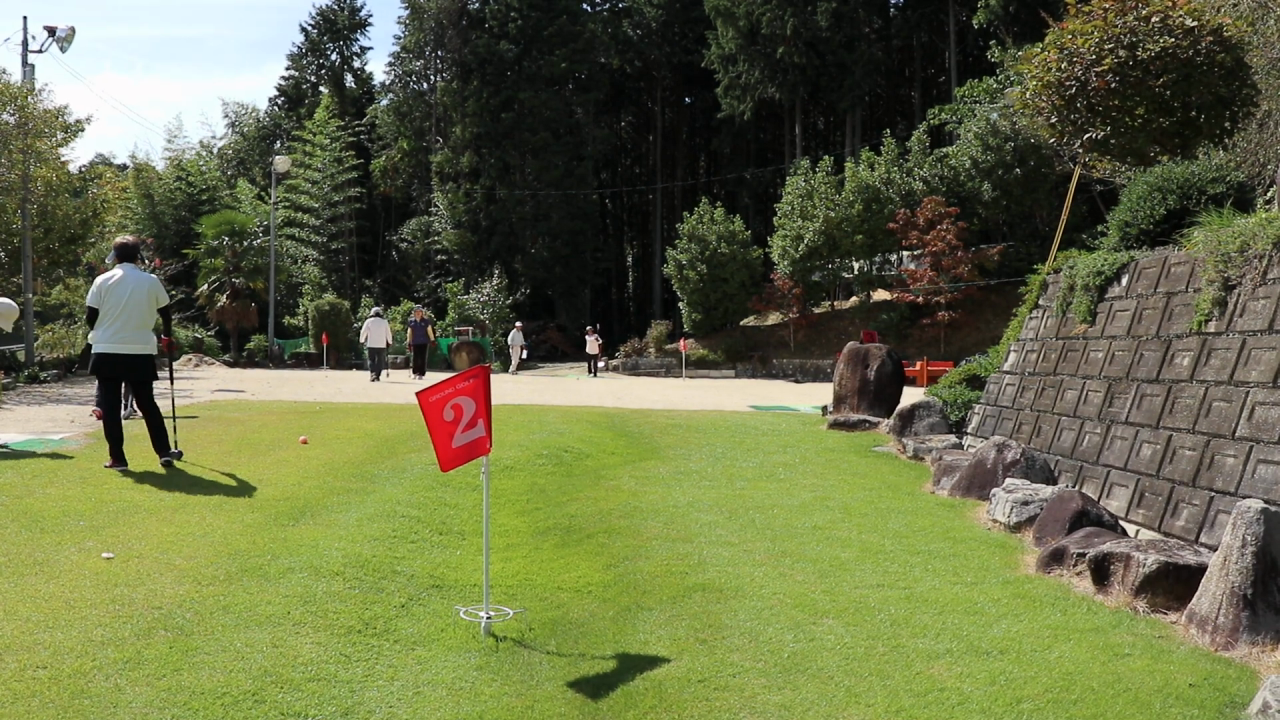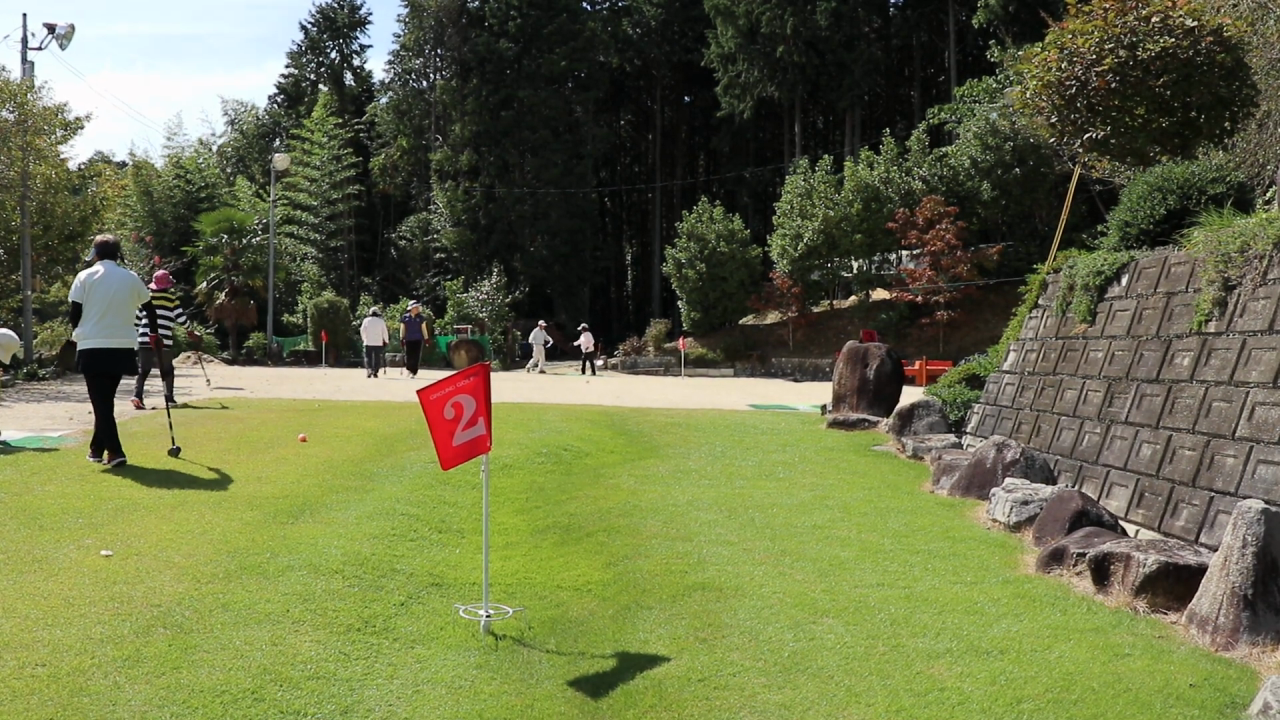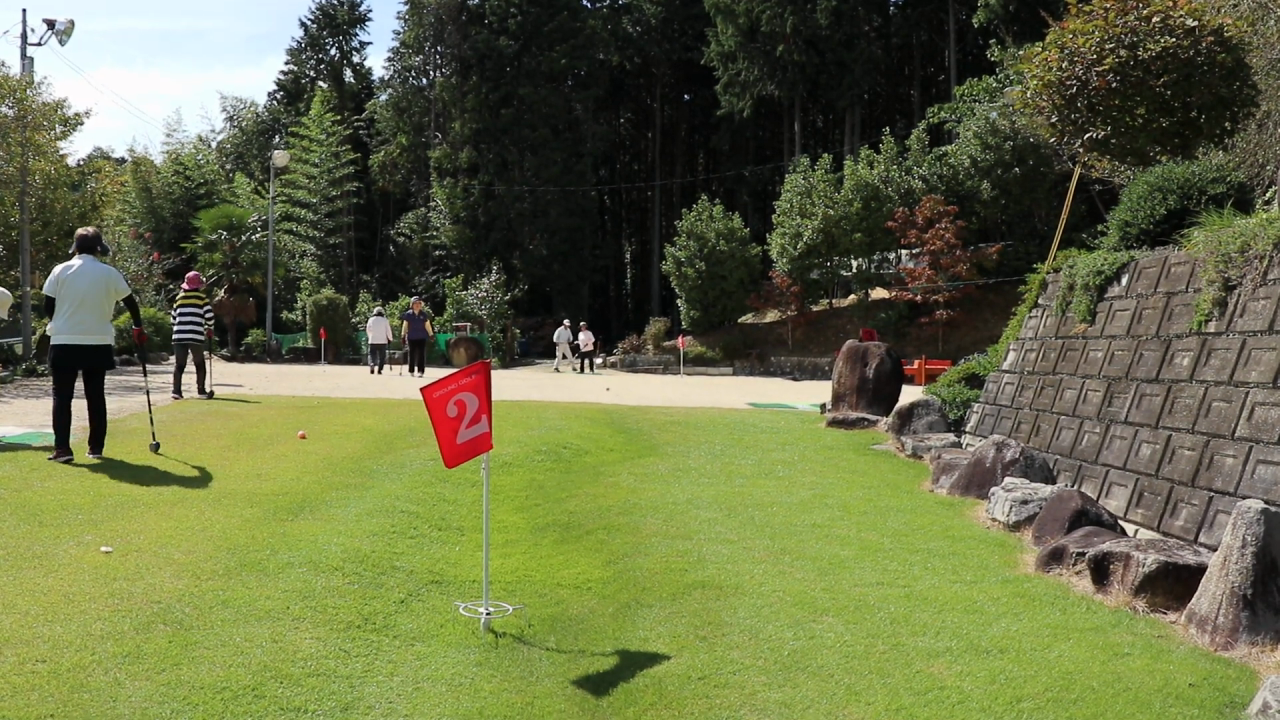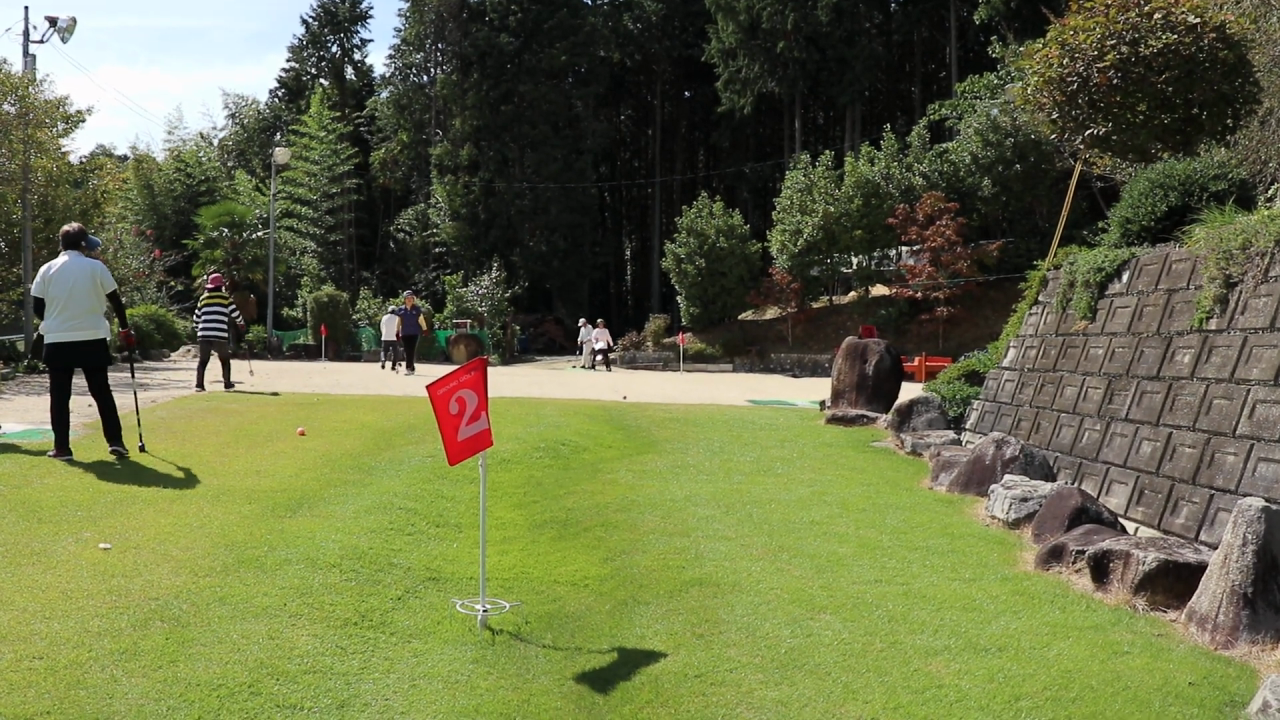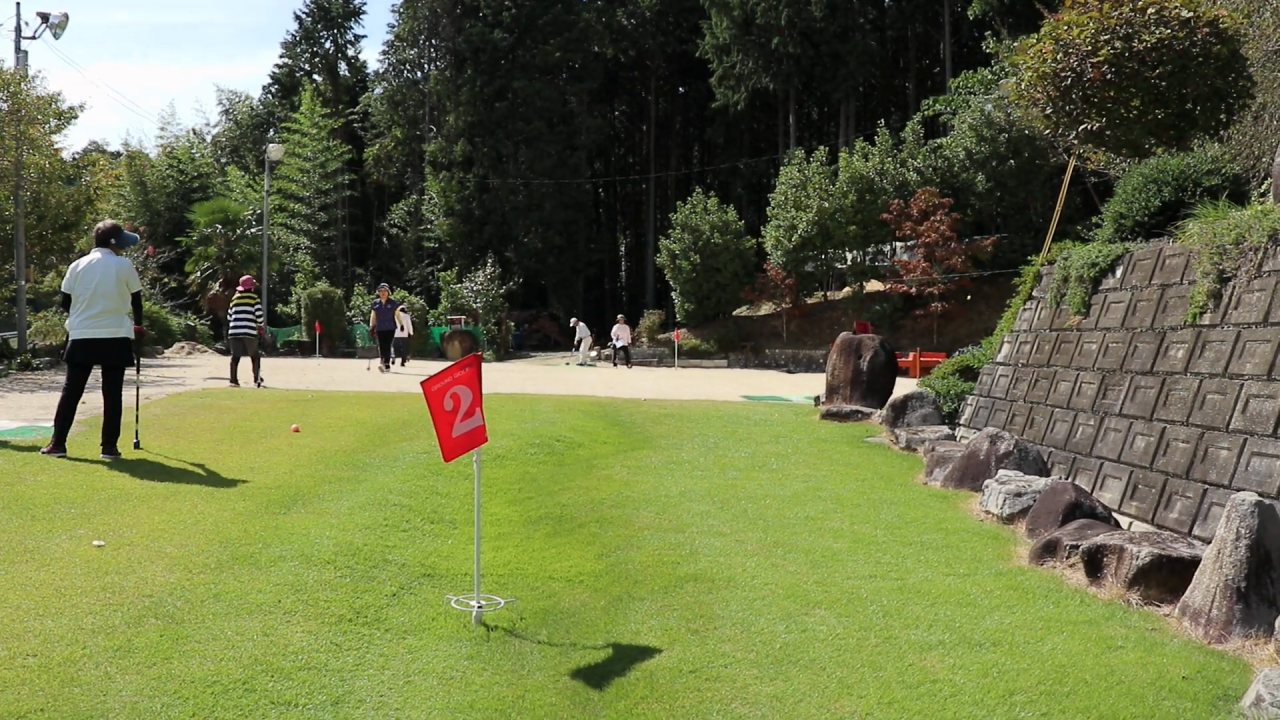
dt=1s
person 1, frame 1
left shoulder: (103, 280)
right shoulder: (151, 281)
left elbow: (90, 318)
right elbow: (165, 314)
right wrist: (167, 338)
left hip: (107, 351)
right hip: (141, 352)
left knee: (111, 406)
right knee: (147, 403)
left ankle: (117, 458)
right ankle: (164, 452)
person 1, frame 2
left shoulder: (85, 276)
right shoulder: (131, 278)
left elbow: (74, 313)
right elbow: (150, 309)
left wrist: (77, 332)
right wrist: (154, 334)
left hip: (92, 347)
right hip: (121, 347)
left knee: (100, 401)
right knee: (106, 399)
left ankle: (114, 451)
right ankle: (97, 449)
person 1, frame 3
left shoulder: (61, 270)
right shoulder: (110, 273)
left elbow: (48, 306)
right elbow: (130, 303)
right wrist: (138, 328)
left hip: (64, 342)
right hip: (98, 343)
left knee: (62, 397)
right knee: (96, 397)
left ankle: (62, 449)
right ankle: (96, 447)
person 1, frame 4
left shoulder: (47, 270)
right shoulder: (96, 267)
left elbow: (37, 308)
right elbow: (115, 301)
right wrist: (125, 329)
left hip: (58, 341)
right hip: (92, 339)
left knee: (60, 396)
right knee: (102, 392)
left ankle: (62, 447)
right ankle: (115, 441)
person 1, frame 5
left shoulder: (77, 266)
right shoulder: (124, 265)
left elbow: (65, 302)
right elbow: (136, 300)
right wrist: (138, 325)
left hip: (81, 337)
right hip: (115, 337)
left knee: (71, 390)
right knee: (112, 393)
left ankle: (58, 443)
right ankle: (109, 446)
